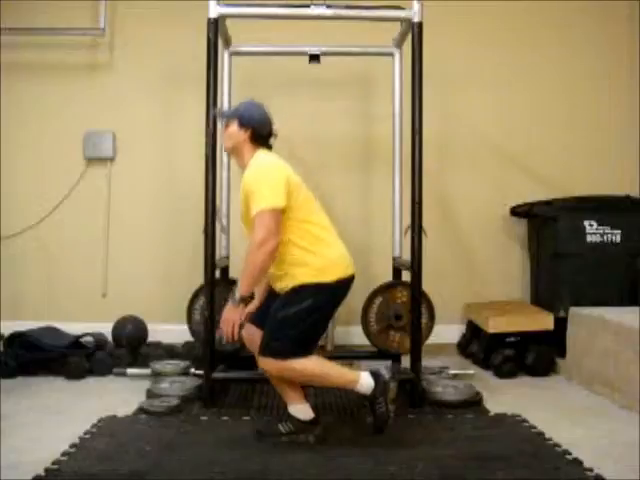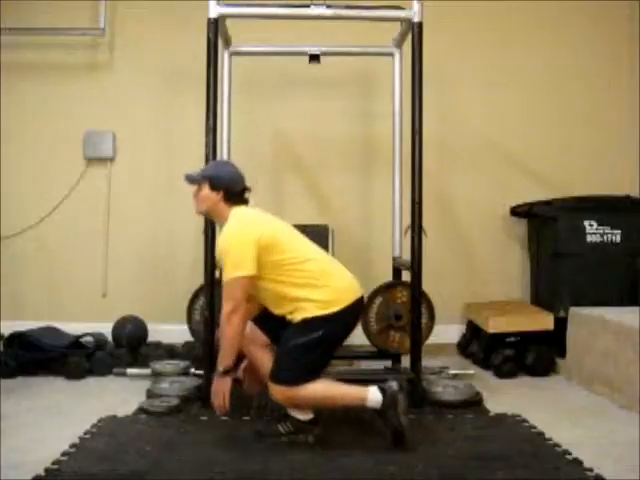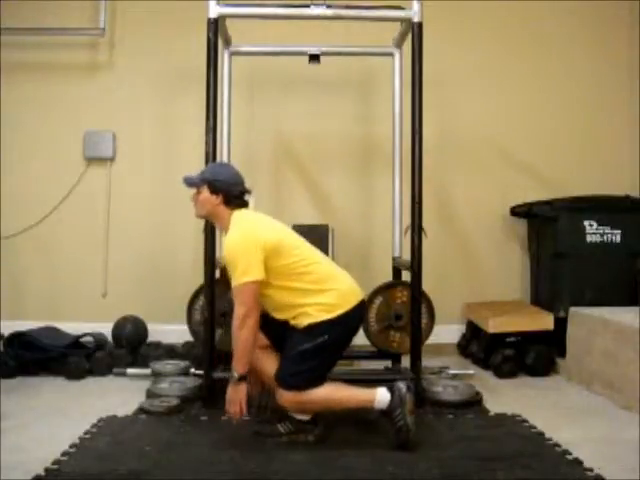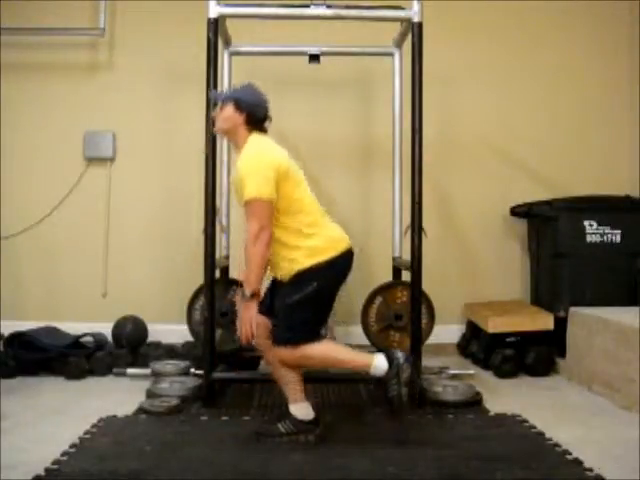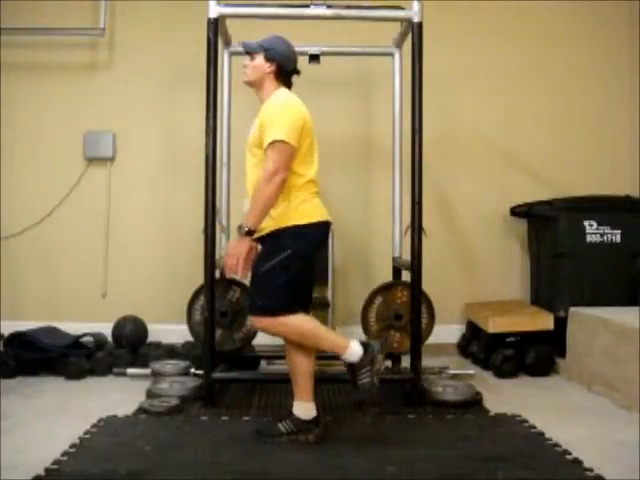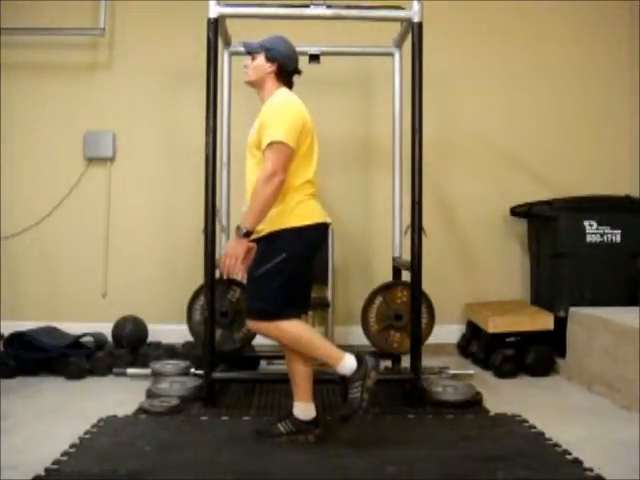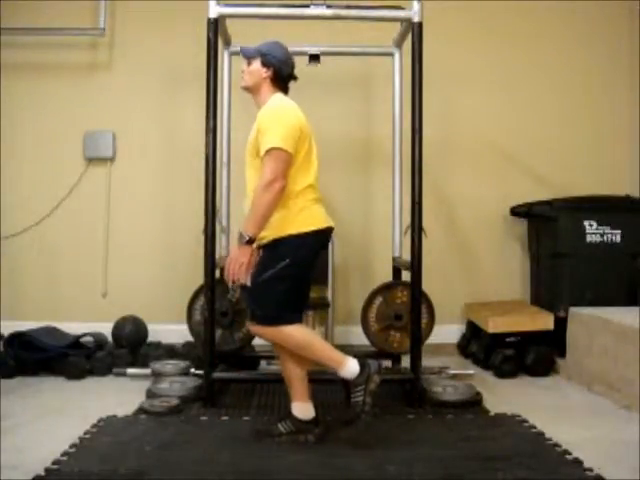
dt=0.4s
person 1, frame 1
left shoulder: (262, 170)
right shoulder: (262, 169)
left elbow: (266, 242)
right elbow: (271, 243)
left wrist: (239, 298)
right wrist: (258, 298)
left hip: (319, 276)
right hip: (304, 274)
left knee: (273, 360)
right knee: (254, 335)
left ankle: (369, 383)
right ankle: (302, 417)
person 1, frame 2
left shoulder: (234, 234)
right shoulder: (246, 221)
left elbow: (234, 309)
right elbow: (255, 293)
left wrist: (223, 372)
right wrist: (255, 361)
left hip: (329, 305)
right hip: (325, 297)
left knee: (283, 389)
right knee: (250, 336)
left ankle: (380, 397)
right ankle: (301, 418)
person 1, frame 3
left shoulder: (240, 240)
right shoulder: (248, 225)
left elbow: (244, 315)
right elbow: (253, 307)
left wrist: (238, 379)
right wrist: (252, 363)
left hip: (332, 310)
right hip: (326, 301)
left knee: (290, 394)
right knee: (252, 340)
left ankle: (387, 398)
right ankle: (302, 419)
person 1, frame 4
left shoulder: (254, 159)
right shoulder: (259, 152)
left elbow: (259, 233)
right elbow: (264, 232)
left wrist: (248, 295)
right wrist: (251, 290)
left hip: (319, 258)
right hip: (310, 256)
left knee: (289, 349)
right knee: (262, 330)
left ankle: (384, 365)
right ankle: (301, 417)
person 1, frame 5
left shoulder: (281, 106)
right shoulder: (275, 108)
left elbow: (274, 175)
left wrist: (243, 233)
right wrist: (255, 236)
left hip: (294, 226)
right hip: (293, 226)
left knee: (266, 316)
right knee: (288, 320)
left ankle: (357, 353)
right ankle: (304, 417)
person 1, frame 6
left shoulder: (281, 107)
right shoulder: (277, 108)
left elbow: (273, 177)
left wrist: (241, 233)
right wrist: (254, 238)
left hip: (291, 228)
right hip: (292, 228)
left knee: (263, 319)
right knee: (286, 322)
left ankle: (352, 366)
right ankle: (304, 417)
person 1, frame 7
left shoulder: (277, 112)
right shoulder: (275, 113)
left elbow: (273, 183)
left wrist: (244, 241)
right wrist: (256, 244)
left hip: (294, 233)
right hip: (294, 232)
left knee: (265, 323)
right knee: (281, 325)
left ankle: (354, 370)
right ankle: (303, 417)
